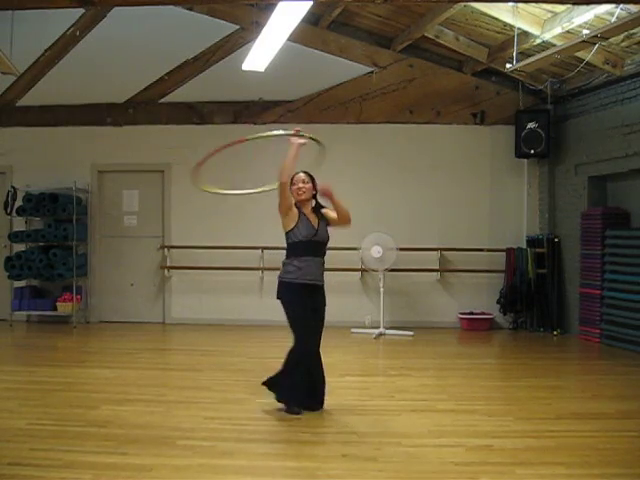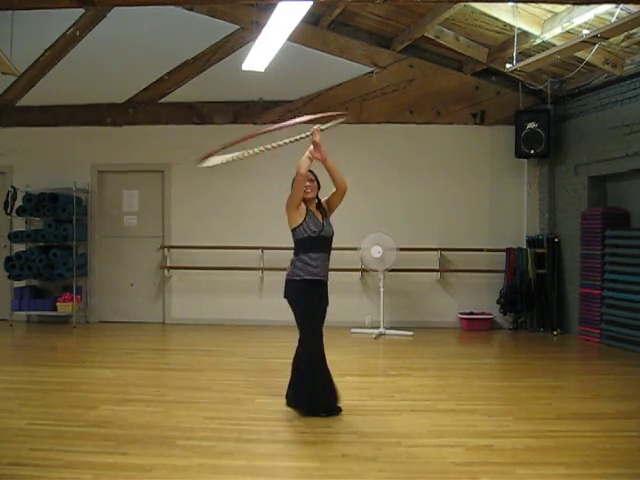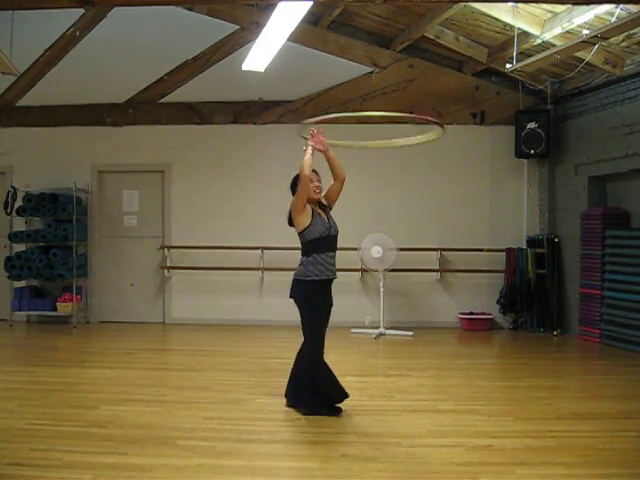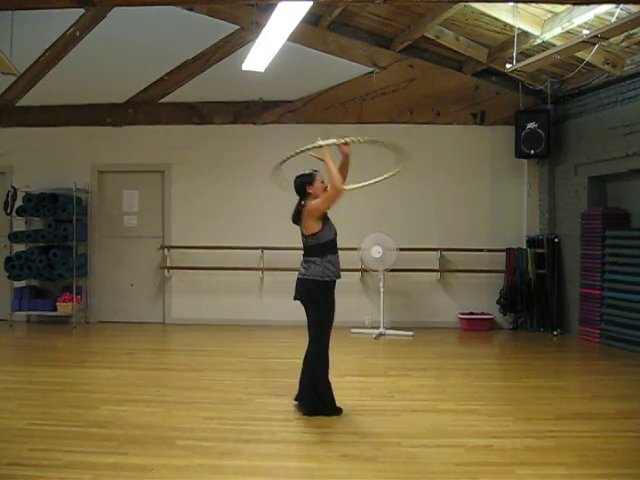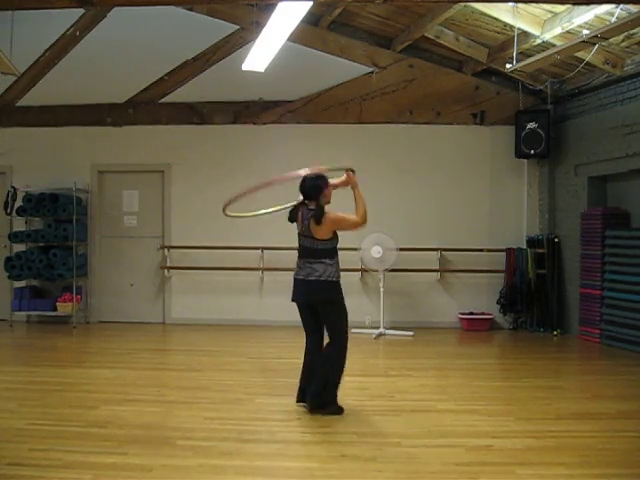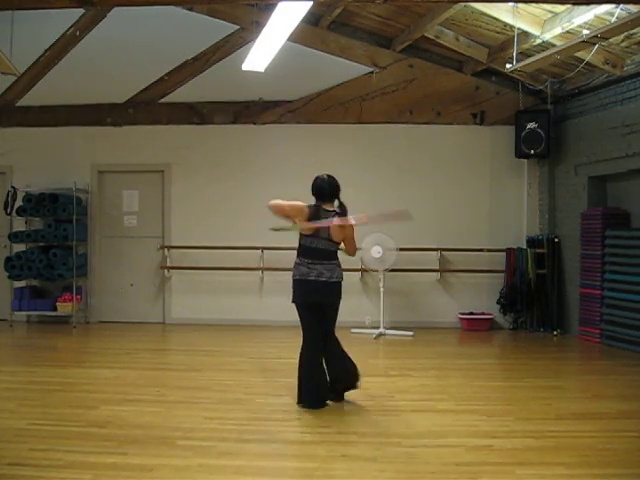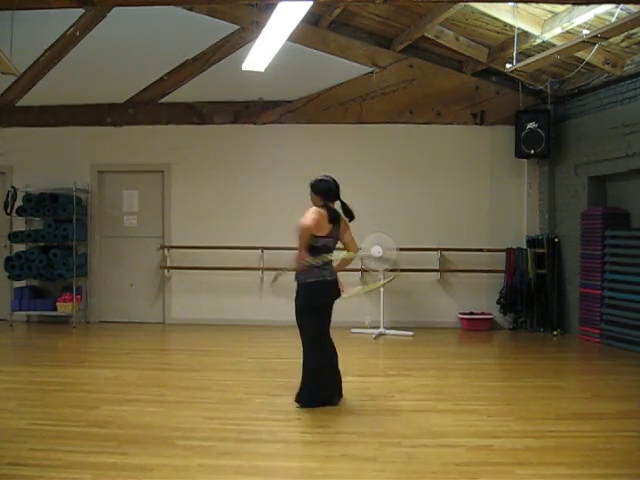
dt=0.2s
person 1, frame 1
left shoulder: (324, 215)
right shoulder: (289, 213)
left elbow: (346, 220)
right elbow: (282, 181)
left wrist: (332, 199)
right wrist: (294, 148)
left hip: (316, 287)
right hip: (292, 286)
left knee: (312, 344)
right knee: (304, 341)
left ankle: (306, 397)
right ankle: (287, 392)
person 1, frame 2
left shoulder: (325, 209)
right shoulder: (295, 209)
left elbow: (342, 185)
right elbow: (299, 173)
left wrist: (323, 157)
right wrist: (309, 150)
left hip: (319, 284)
right hip: (300, 284)
left knee: (309, 342)
right knee: (313, 343)
left ankle: (300, 397)
right ankle: (316, 401)
person 1, frame 3
left shoulder: (323, 207)
right shoulder: (300, 208)
left elbow: (340, 179)
right elbow: (305, 175)
left wrist: (326, 151)
right wrist: (309, 149)
left hip: (321, 284)
right hip: (309, 284)
left knee: (313, 342)
right knee: (314, 343)
left ankle: (300, 397)
right ankle: (316, 401)
person 1, frame 4
left shoulder: (314, 209)
right shoulder: (311, 210)
left elbow: (337, 183)
right elbow: (337, 188)
left wrist: (344, 158)
right wrist: (327, 160)
left hip: (311, 283)
right hip: (318, 285)
left knee: (317, 340)
right knee: (319, 342)
left ankle: (309, 398)
right ankle: (317, 403)
person 1, frame 5
left shoulder: (302, 210)
right shoulder: (331, 218)
left elbow: (307, 188)
right elbow: (361, 220)
left wrist: (340, 181)
right wrist: (356, 187)
left hip: (302, 285)
right hip: (326, 286)
left knee: (313, 339)
right knee: (337, 341)
left ankle: (311, 395)
right ankle: (322, 399)
person 1, frame 6
left shoulder: (304, 212)
right shoulder: (343, 222)
left elbow: (273, 205)
right elbow: (352, 250)
left wrist: (296, 216)
left hip: (304, 284)
right hip: (331, 285)
left knee: (311, 339)
right knee: (326, 336)
left ankle: (312, 395)
right ankle: (337, 387)
person 1, frame 7
left shoulder: (316, 213)
right shoulder: (340, 219)
left elbow: (303, 226)
right elbow: (352, 250)
left wrist: (301, 252)
left hip: (312, 286)
right hip: (323, 284)
left knee: (311, 338)
right knee: (319, 336)
left ankle: (318, 394)
right ankle: (328, 389)
